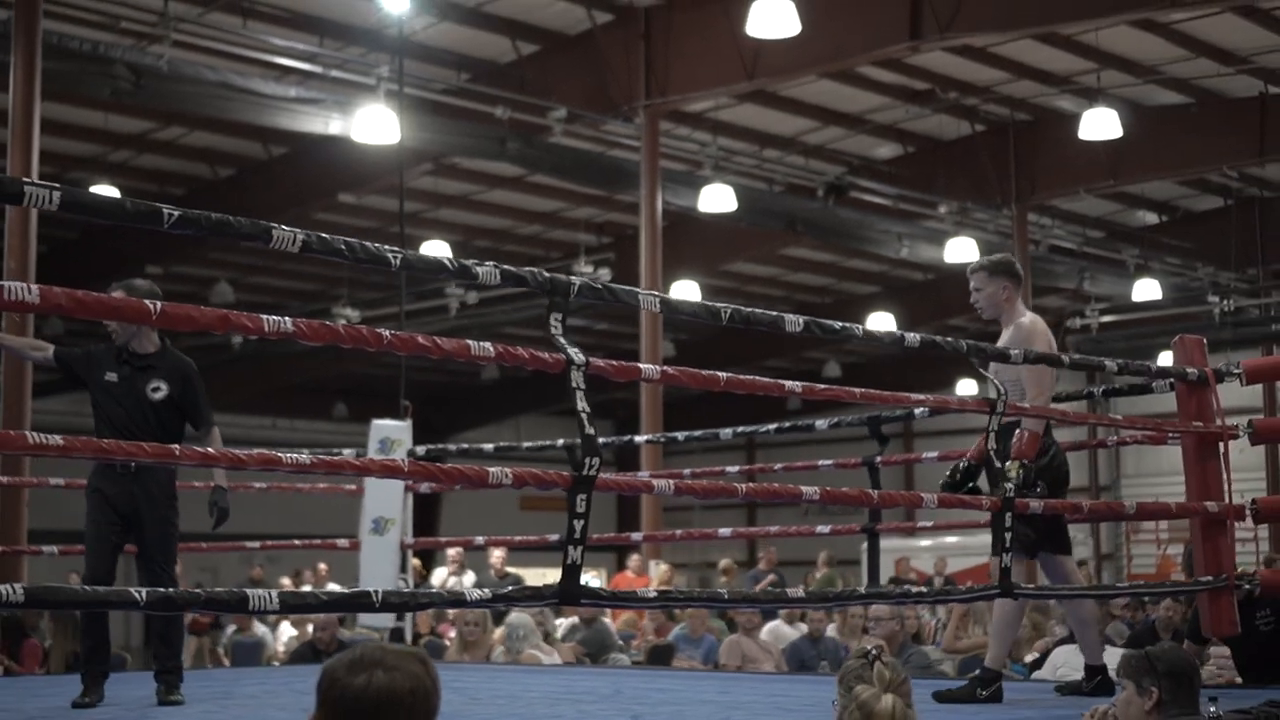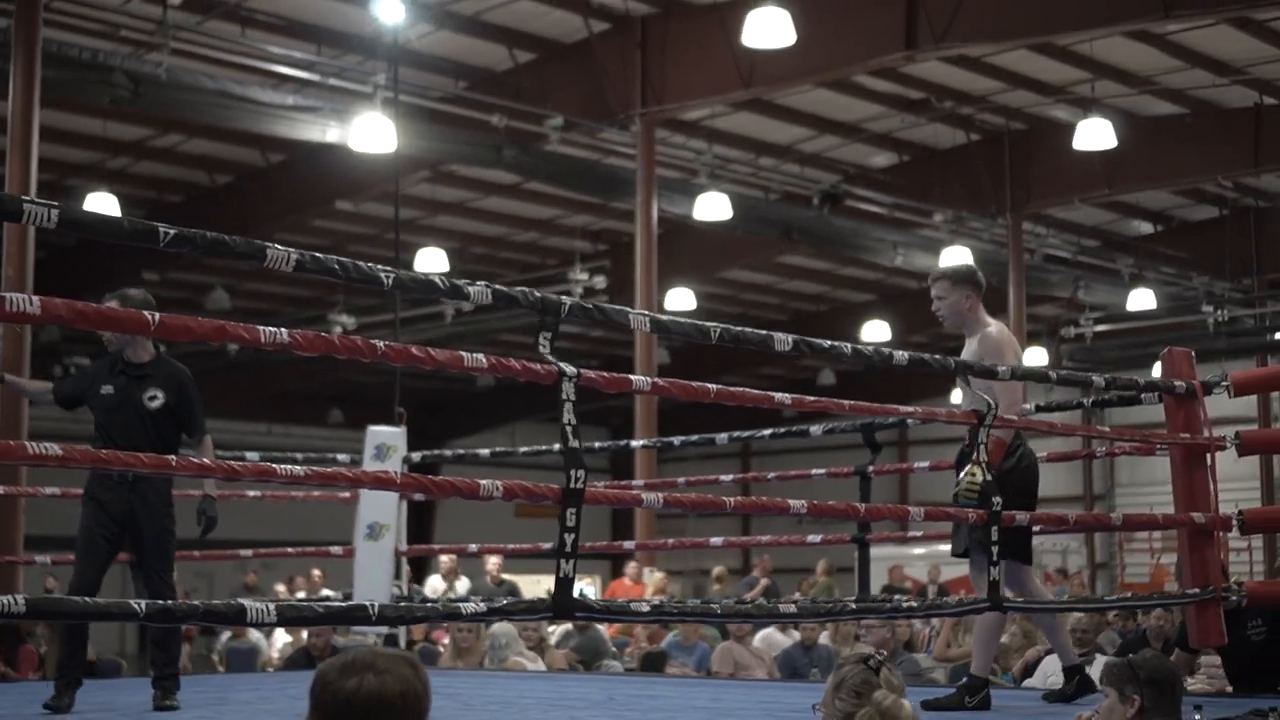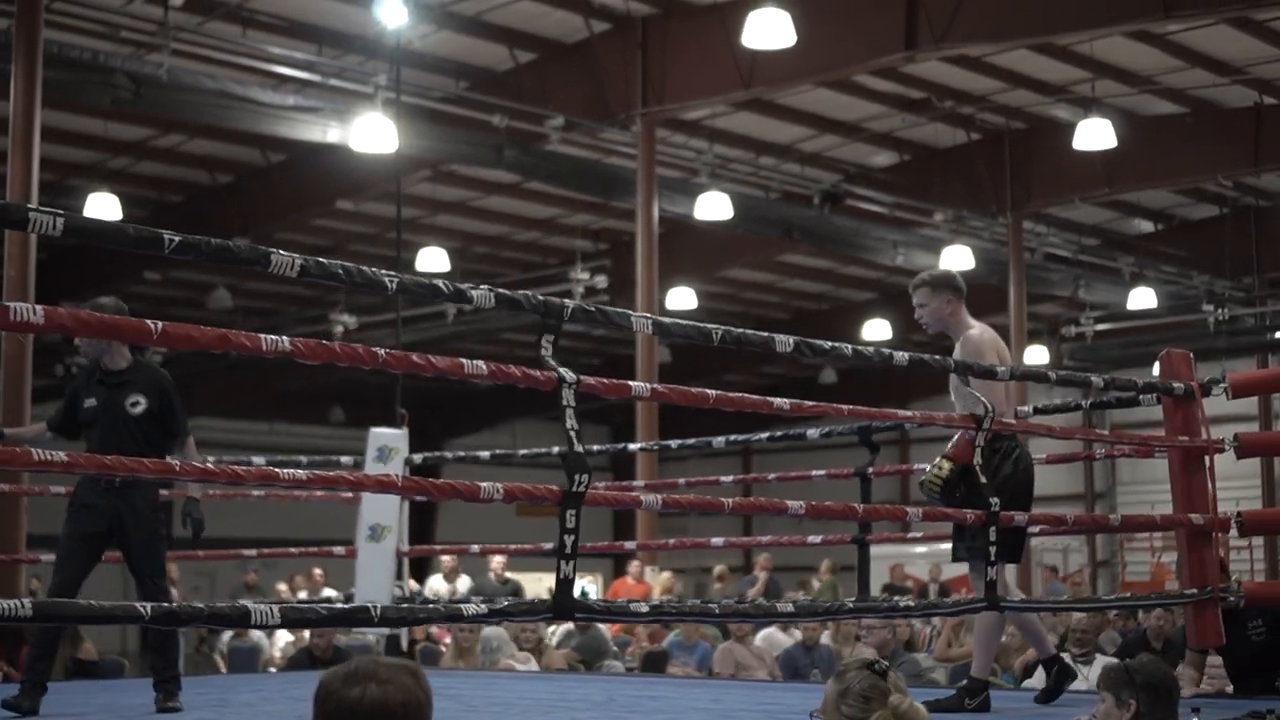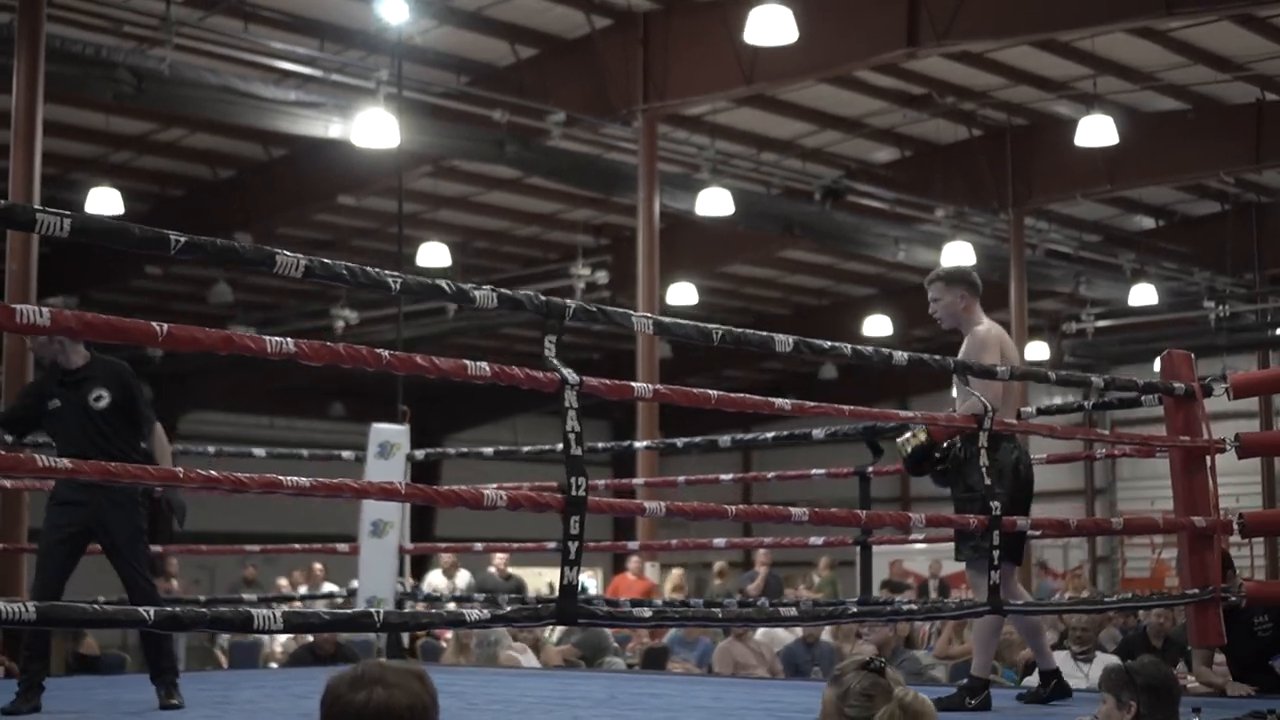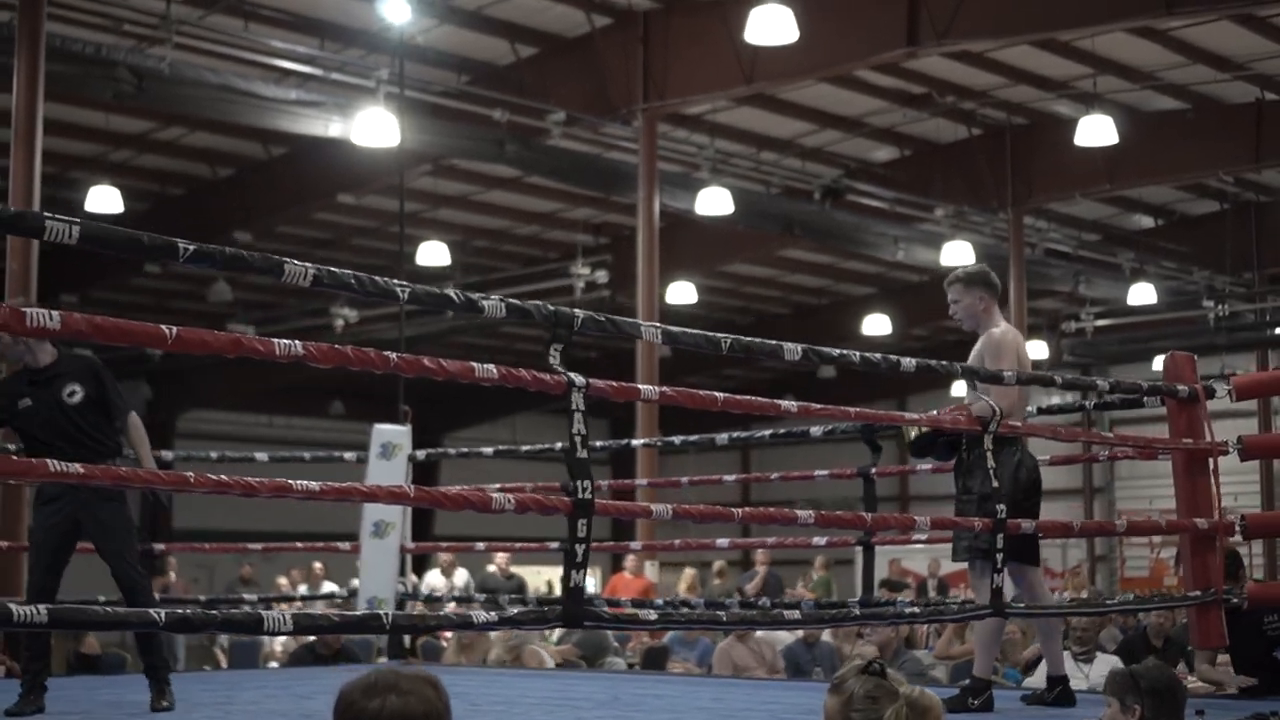
dt=0.2s
person 1, frame 1
left shoulder: (1027, 329)
right shoulder: (1011, 334)
left elbow: (1037, 404)
left wrist: (1019, 461)
right wrist: (972, 460)
left hip: (1029, 456)
right hip: (1022, 457)
left knee: (1012, 566)
right knee: (1059, 568)
left ankle: (989, 679)
right ankle: (1096, 672)
person 1, frame 2
left shoulder: (993, 338)
right shoulder: (975, 344)
left elbow: (1009, 412)
left wrist: (982, 467)
right wrist: (972, 463)
left hip: (1000, 463)
right hip: (992, 463)
left knee: (987, 573)
right knee: (1016, 575)
left ankle: (976, 687)
right ankle: (1075, 672)
person 1, frame 3
left shoulder: (975, 340)
right shoulder: (968, 344)
left elbow: (993, 411)
left wrist: (951, 460)
right wrist: (956, 462)
left hip: (996, 464)
right hip: (987, 465)
left knee: (985, 576)
right knee: (990, 578)
left ankle: (976, 689)
right ankle: (1053, 661)
person 1, frame 4
left shoulder: (983, 336)
right shoulder: (984, 339)
left elbow: (985, 404)
left wrist: (929, 437)
right wrist: (949, 449)
left hip: (993, 461)
right hip: (991, 461)
left knee: (984, 574)
right knee: (1000, 577)
left ankle: (977, 687)
right ankle: (1050, 675)
person 1, frame 5
left shoulder: (999, 338)
right shoulder: (997, 341)
left elbow: (1005, 404)
left wrist: (948, 419)
right wrist: (958, 429)
left hip: (996, 463)
right hip: (1001, 462)
left knee: (985, 574)
right knee: (1026, 575)
left ankle: (979, 688)
right ankle: (1058, 682)
person 2, frame 1
left shoulder: (179, 369)
right shoulder: (100, 360)
left elbow: (208, 430)
right elbow: (41, 352)
left wrist: (219, 485)
left hip: (154, 484)
right hip: (107, 482)
left knee: (161, 584)
right knee: (96, 583)
left ankle: (168, 680)
right ankle: (93, 682)
person 2, frame 2
left shoulder: (174, 377)
right shoulder: (99, 374)
left elbow: (201, 438)
right elbow: (51, 393)
left wrist: (208, 493)
left hip: (151, 492)
right hip: (103, 490)
left knee: (160, 592)
right knee: (81, 589)
left ankle: (166, 686)
right ankle: (66, 686)
person 2, frame 3
left shoulder: (155, 381)
right shoulder: (84, 384)
left elbow: (184, 442)
right elbow: (53, 429)
left wrist: (192, 497)
left hip: (139, 497)
right hip: (91, 496)
left knee: (154, 595)
right knee: (60, 592)
person 2, frame 4
left shoulder: (115, 373)
right shoulder: (42, 388)
left elbow: (152, 428)
left hip: (118, 495)
right hip: (69, 497)
left knee: (143, 590)
right knee: (44, 594)
left ankle: (167, 683)
person 2, frame 5
left shoulder: (85, 368)
left elbow: (128, 419)
left wrist: (152, 473)
left hip: (101, 487)
right hip: (54, 495)
left knee: (134, 583)
right knee: (39, 592)
left ankle: (159, 682)
right ankle: (32, 691)
